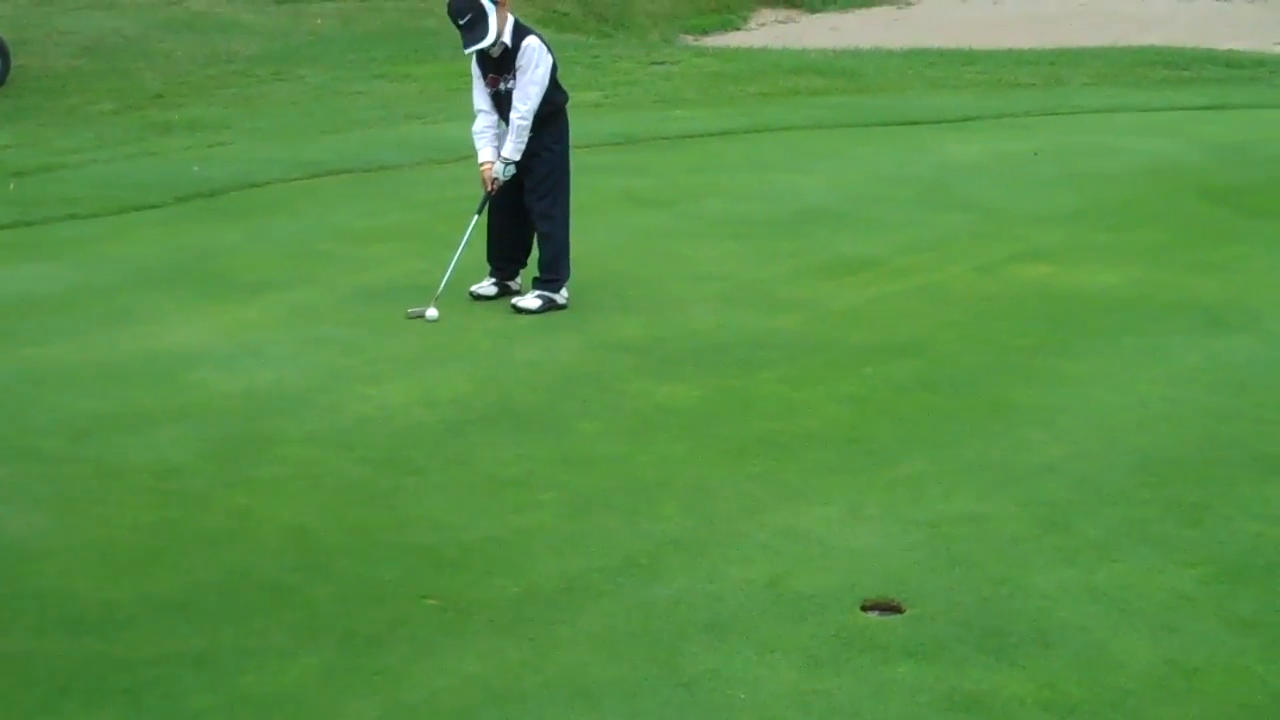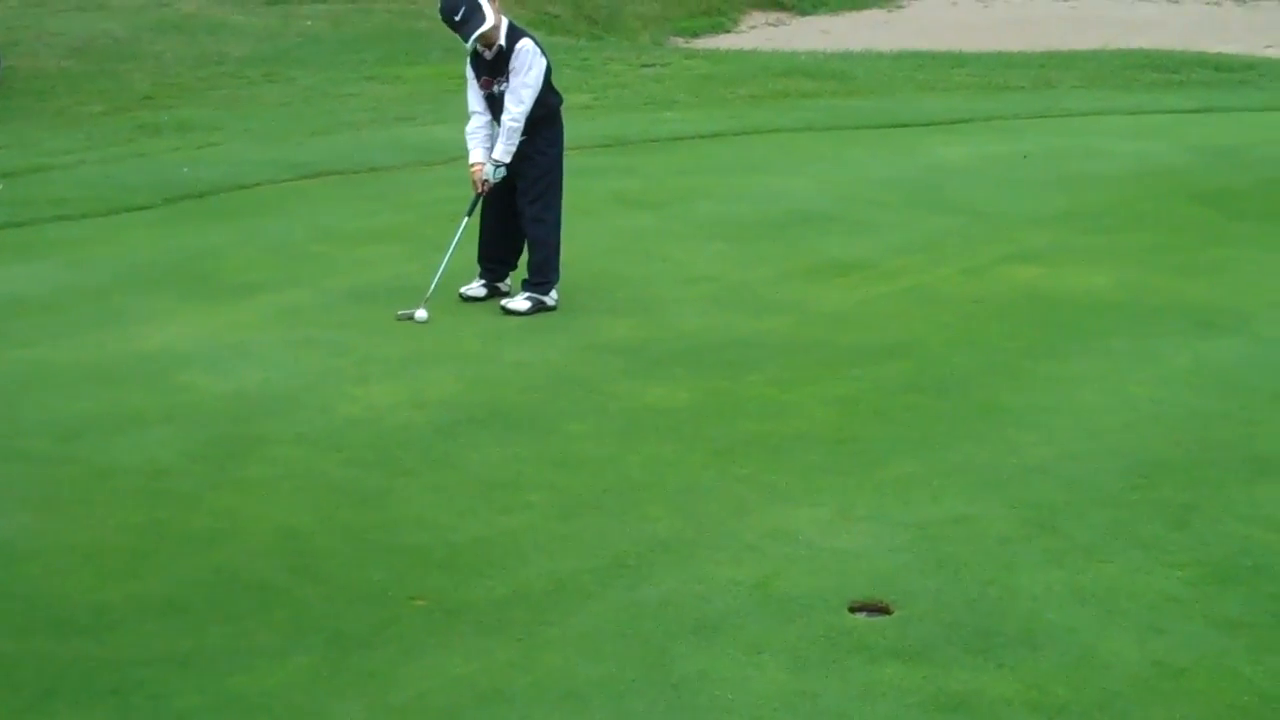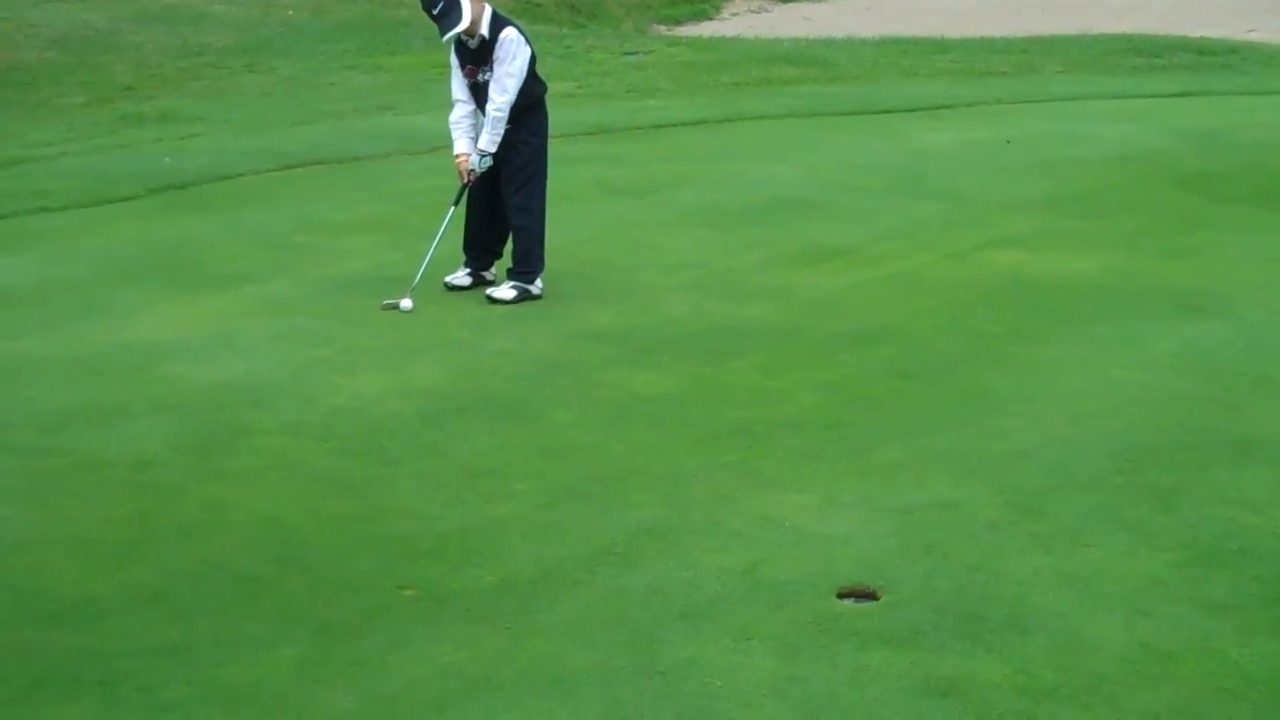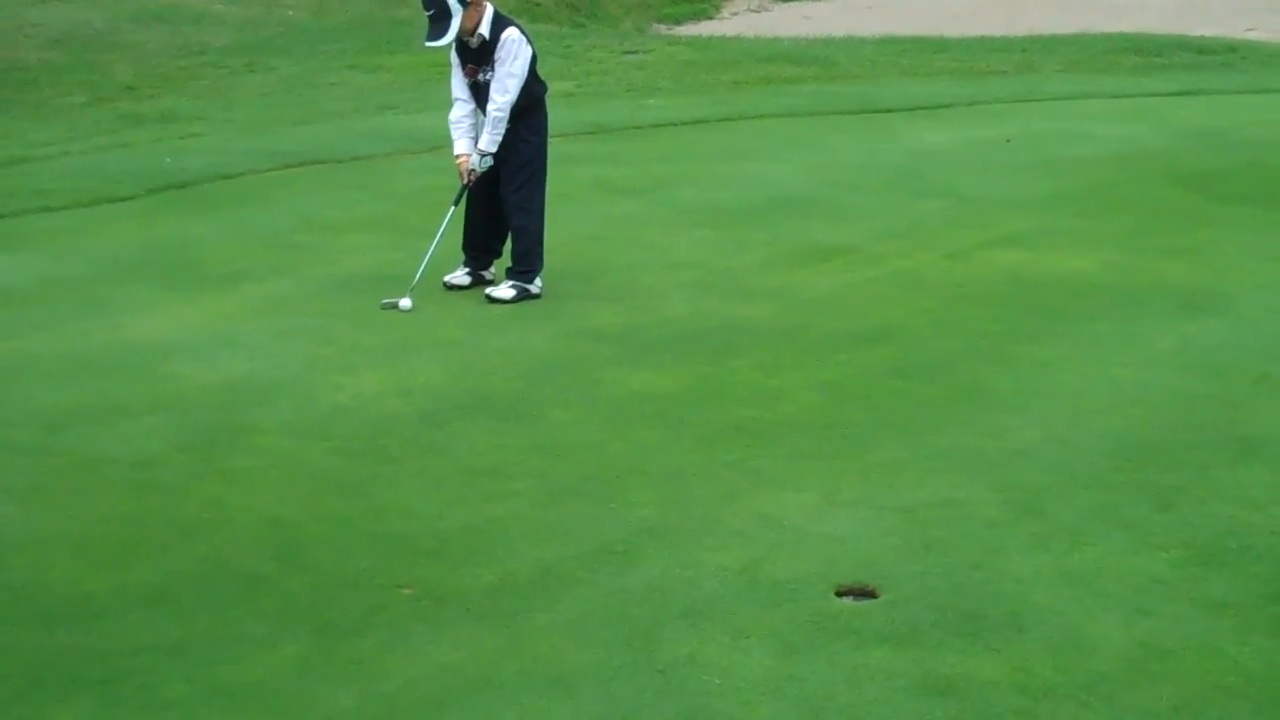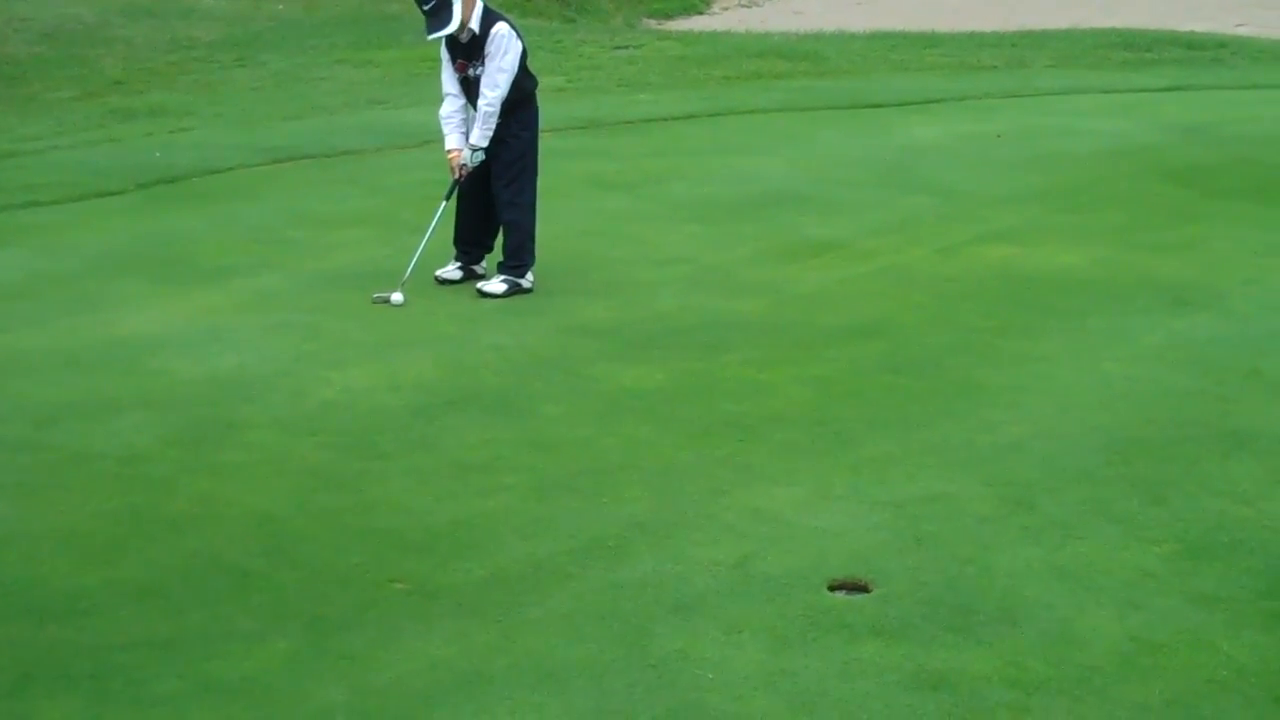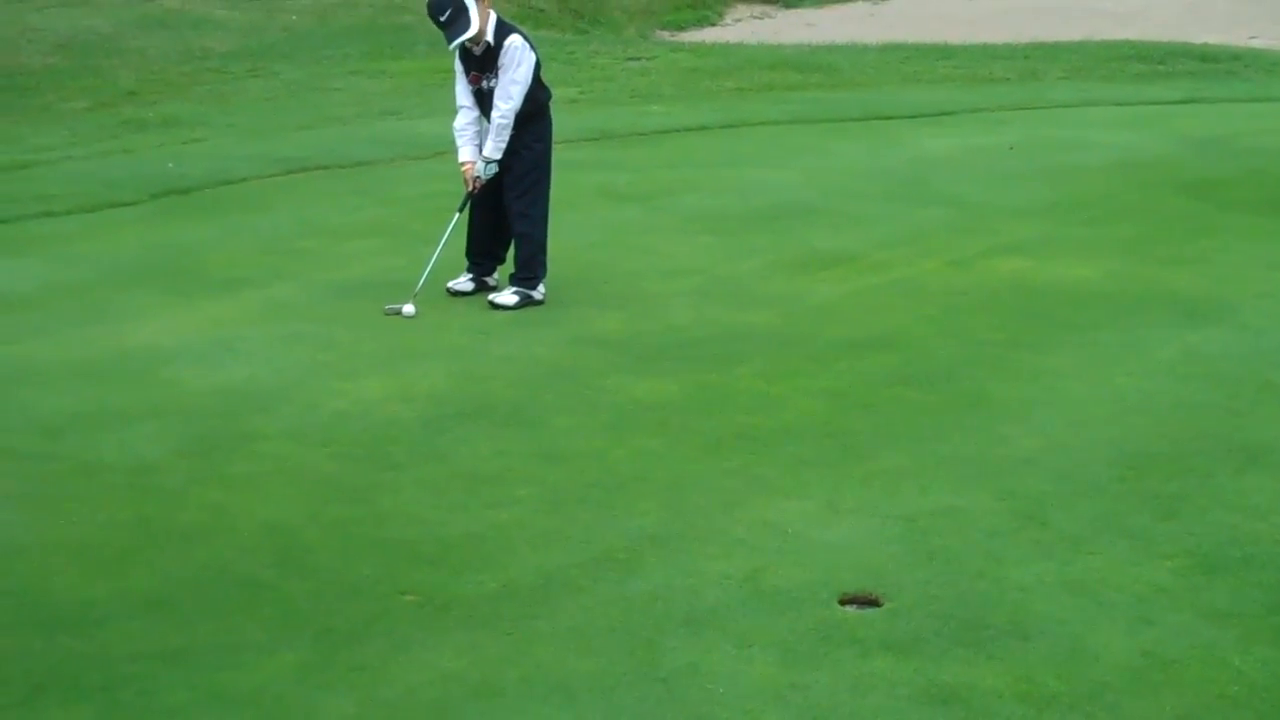
dt=0.4s
person 1, frame 1
left shoulder: (530, 45)
right shoulder: (481, 54)
left elbow: (524, 110)
right elbow: (485, 111)
left wrist: (506, 160)
right wrist: (487, 158)
left hip: (545, 135)
right hip: (515, 134)
left knee: (546, 209)
right knee: (504, 206)
left ankle: (552, 286)
right ankle: (504, 274)
person 1, frame 2
left shoulder: (524, 48)
right shoulder: (476, 58)
left elbow: (516, 112)
right elbow: (479, 113)
left wrist: (496, 161)
right wrist: (478, 160)
left hip: (540, 137)
right hip: (507, 138)
left knee: (537, 211)
right knee: (497, 208)
left ankle: (542, 288)
right ankle: (494, 276)
person 1, frame 3
left shoulder: (508, 37)
right shoulder: (460, 45)
left elbow: (501, 100)
right elbow: (463, 101)
left wrist: (482, 151)
right wrist: (463, 149)
left hip: (524, 124)
right hip: (490, 127)
left knee: (521, 200)
right knee: (482, 196)
left ankle: (527, 277)
right ankle: (479, 264)
person 1, frame 4
left shoulder: (509, 37)
right shoulder: (461, 44)
left elbow: (502, 101)
right elbow: (462, 100)
left wrist: (483, 152)
right wrist: (463, 149)
left hip: (524, 124)
right hip: (491, 125)
left knee: (520, 199)
right knee: (481, 195)
left ankle: (526, 276)
right ankle: (478, 264)
person 1, frame 5
left shoulder: (499, 31)
right shoulder: (451, 39)
left elbow: (492, 96)
right elbow: (453, 96)
left wrist: (474, 146)
right wrist: (454, 145)
left hip: (514, 119)
right hip: (481, 121)
left knee: (512, 194)
right knee: (472, 191)
left ankle: (517, 271)
right ankle: (469, 258)
person 1, frame 6
left shoulder: (513, 43)
right shoulder: (464, 51)
left elbow: (506, 108)
right elbow: (467, 108)
left wrist: (488, 159)
right wrist: (469, 157)
left hip: (528, 132)
right hip: (495, 132)
left knee: (524, 206)
right knee: (485, 202)
left ankle: (529, 283)
right ankle: (481, 270)
